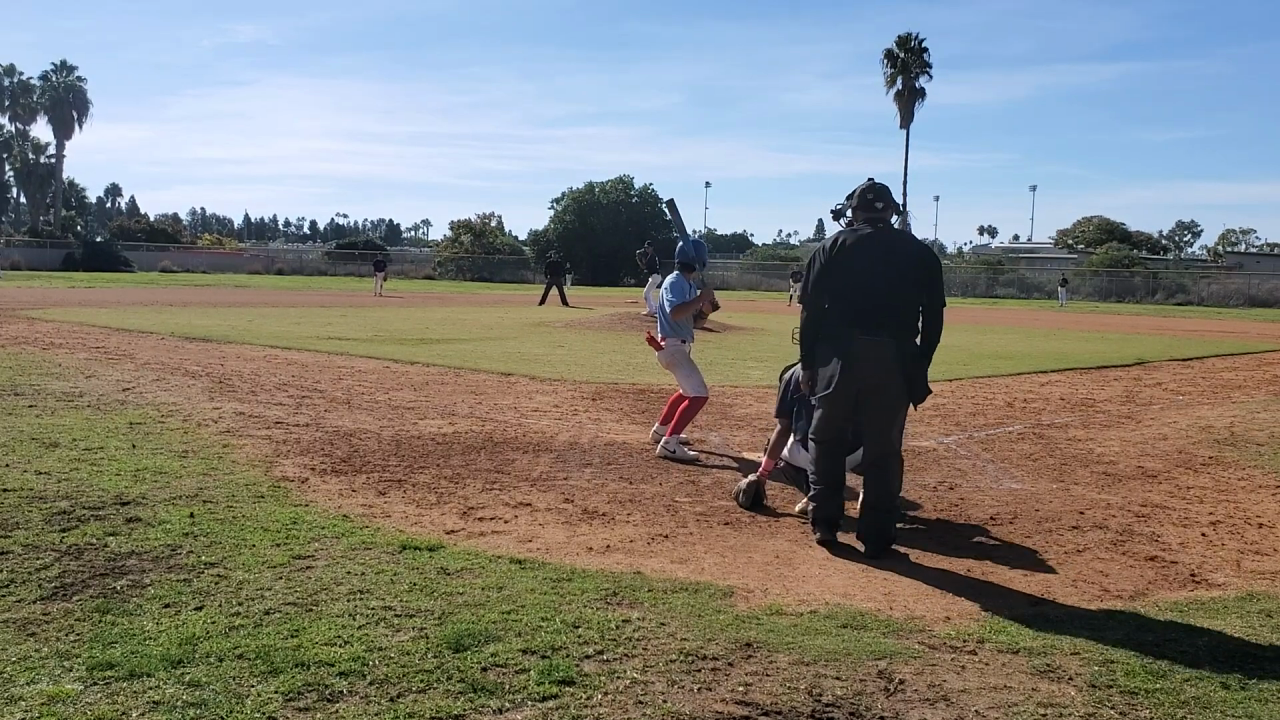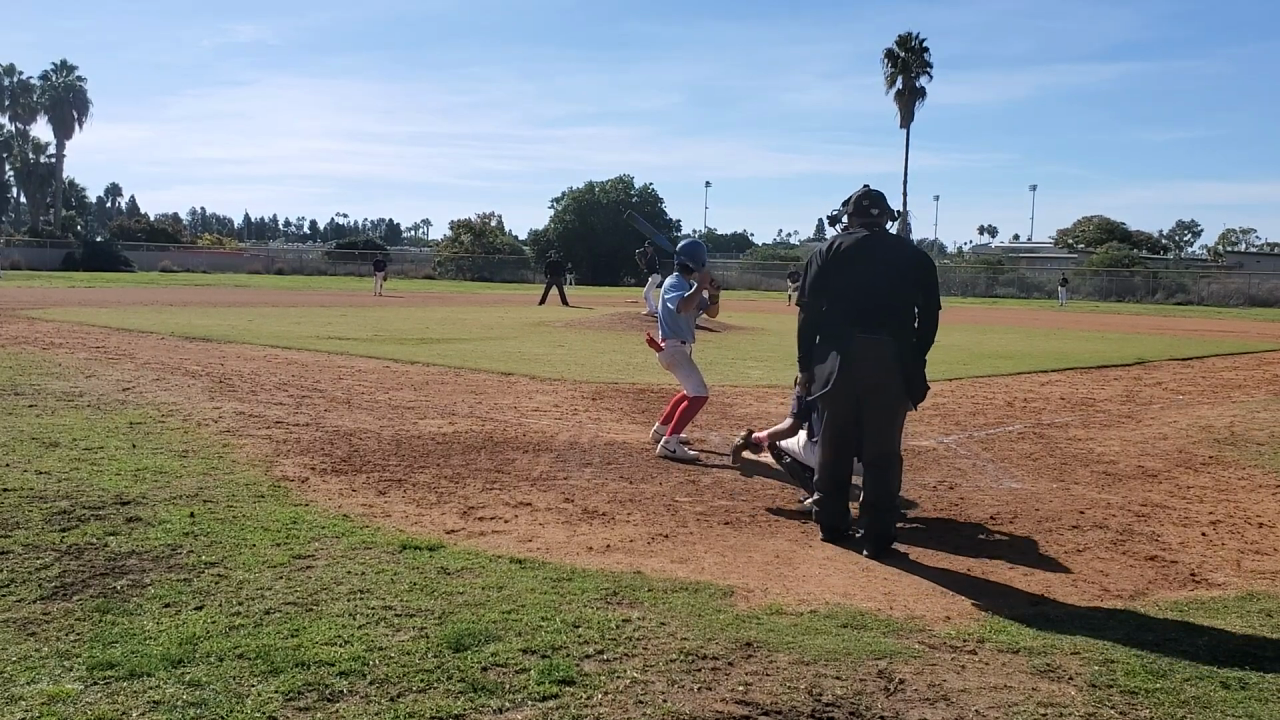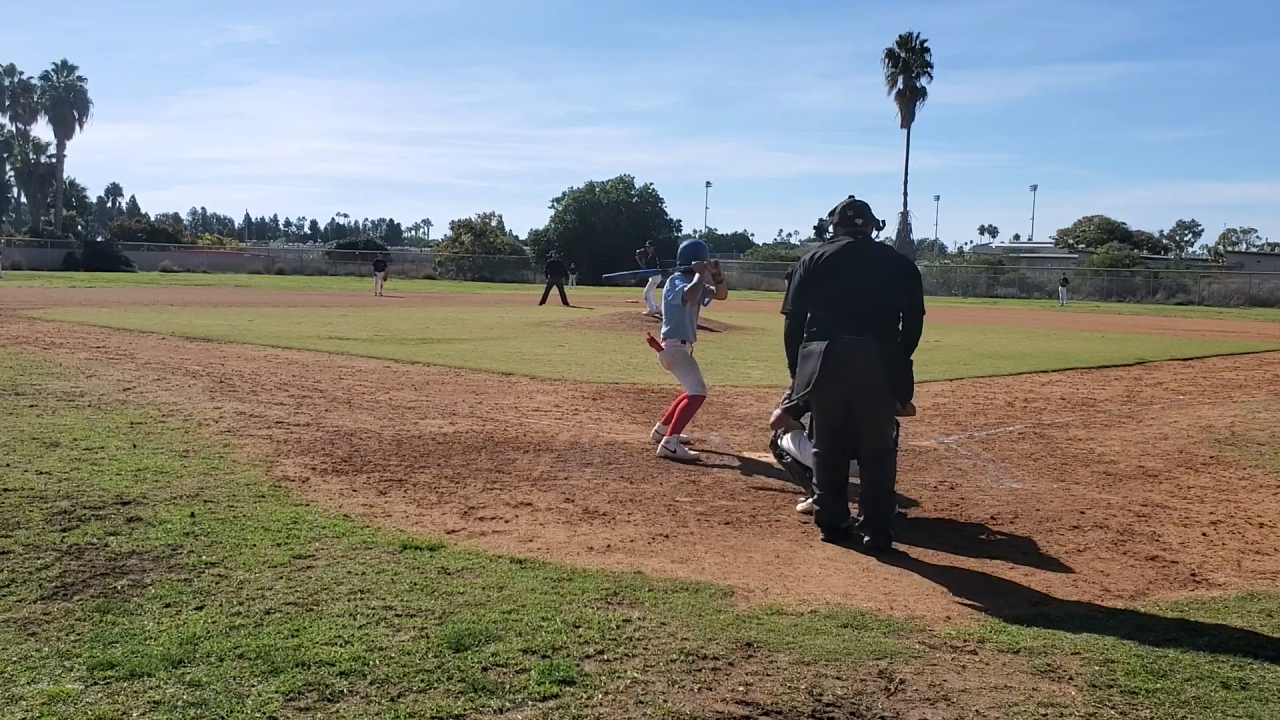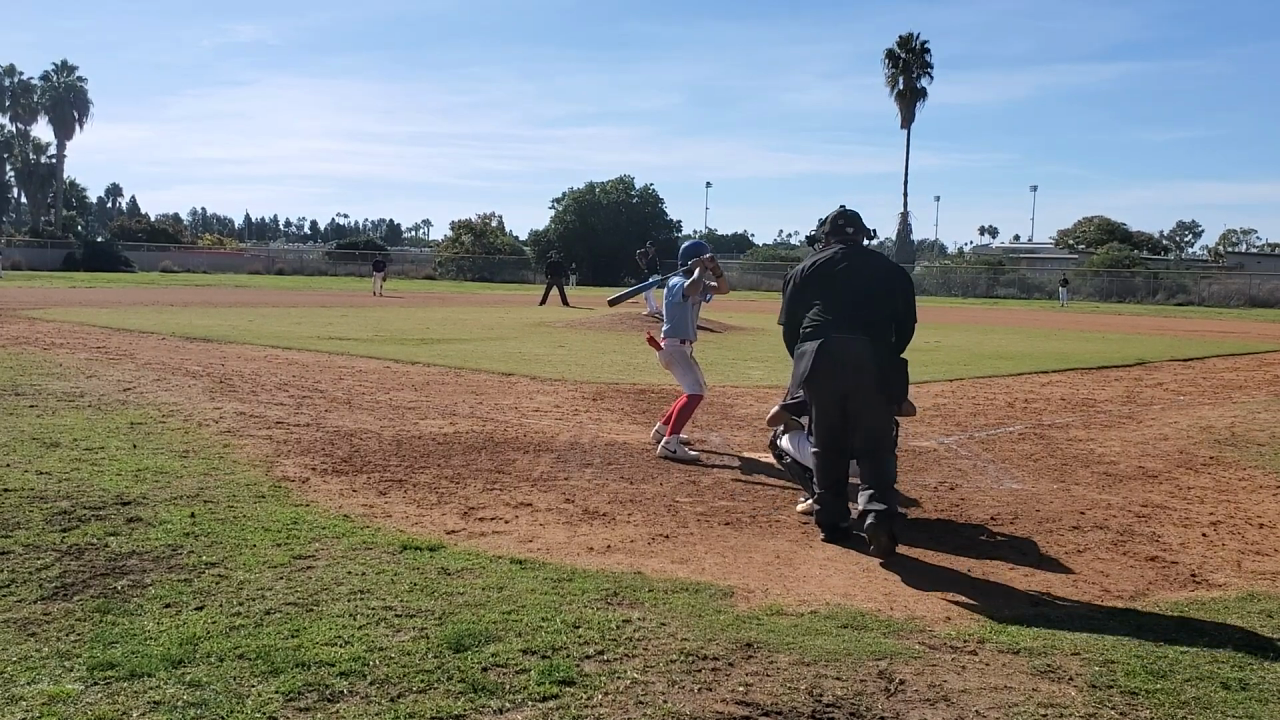
dt=0.3s
person 1, frame 1
left shoulder: (834, 246)
right shoulder: (920, 253)
left elbow: (812, 310)
right elbow: (933, 316)
left wrist: (808, 363)
right wrist: (920, 363)
left hip: (840, 356)
right hip: (894, 360)
left knee: (827, 440)
right knee: (884, 450)
left ankle: (825, 522)
right ankle: (876, 537)
person 1, frame 2
left shoulder: (831, 250)
right shoulder: (915, 256)
left elbow: (809, 313)
right elbow: (929, 318)
left wrist: (806, 365)
right wrist: (914, 362)
left hip: (839, 357)
right hip: (893, 360)
left knee: (835, 444)
right knee: (883, 451)
left ankle: (831, 522)
right ankle: (877, 536)
person 1, frame 3
left shoulder: (815, 259)
right shoulder: (899, 263)
left elbow: (794, 320)
right elbow: (913, 322)
left wrist: (797, 370)
right wrist: (897, 364)
left hip: (825, 356)
right hip: (879, 359)
left knee: (829, 445)
right knee: (877, 448)
left ankle: (832, 522)
right ankle: (875, 530)
person 1, frame 4
left shoulder: (807, 268)
right shoulder: (890, 269)
left elbow: (790, 328)
right elbow: (905, 327)
left wrist: (805, 364)
right wrist: (886, 362)
left hip: (820, 356)
right hip: (871, 358)
left knee: (827, 444)
right knee: (875, 444)
left ankle: (832, 522)
right ankle: (877, 514)
person 2, frame 1
left shoulder: (690, 286)
right shoulder: (674, 282)
left elbow: (695, 320)
right elbow: (675, 313)
left wrist: (705, 308)
right wrist: (700, 298)
left hip: (680, 346)
right hip: (672, 347)
left knee: (688, 390)
right knee: (699, 394)
left ankle: (661, 430)
right ankle: (669, 444)
person 2, frame 2
left shoulder: (691, 285)
right shoulder: (673, 283)
left elbow: (712, 313)
right elbow: (684, 307)
left wrist: (713, 294)
right wrist: (701, 285)
left hip: (682, 347)
right hip: (673, 347)
left knee: (692, 391)
right knee: (699, 394)
left ankle: (661, 429)
right ankle: (668, 443)
person 2, frame 3
left shoulder: (693, 283)
right shoulder: (675, 282)
left elbow: (722, 295)
right elbow: (691, 296)
left wrist: (716, 274)
right wrist: (701, 274)
left hip: (684, 347)
right hip: (673, 347)
left knee: (694, 390)
right knee: (698, 392)
left ankle: (662, 429)
right ankle: (669, 443)
person 2, frame 4
left shoulder: (694, 282)
right shoulder: (676, 282)
left elbow: (723, 289)
right elbow: (693, 289)
left wrist: (714, 268)
right wrist: (700, 269)
left hip: (684, 347)
right hip: (673, 346)
left knee: (698, 390)
right knee: (695, 392)
left ankle: (663, 429)
right ankle: (669, 443)
